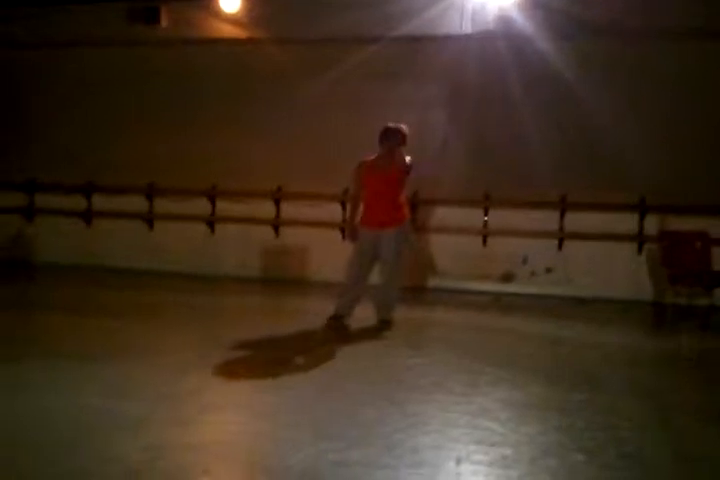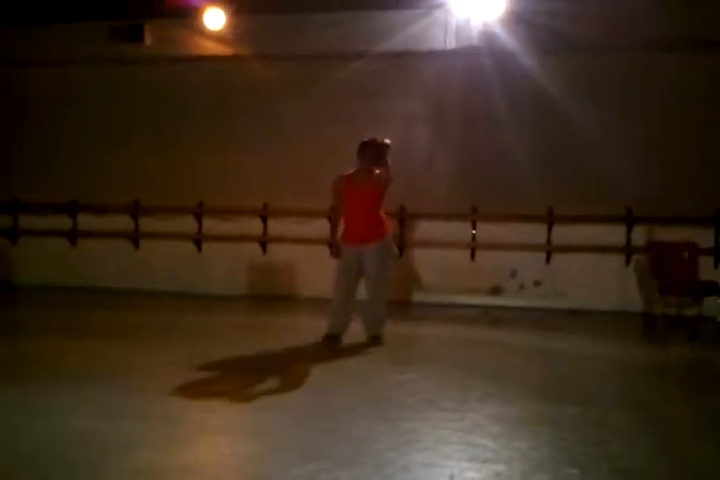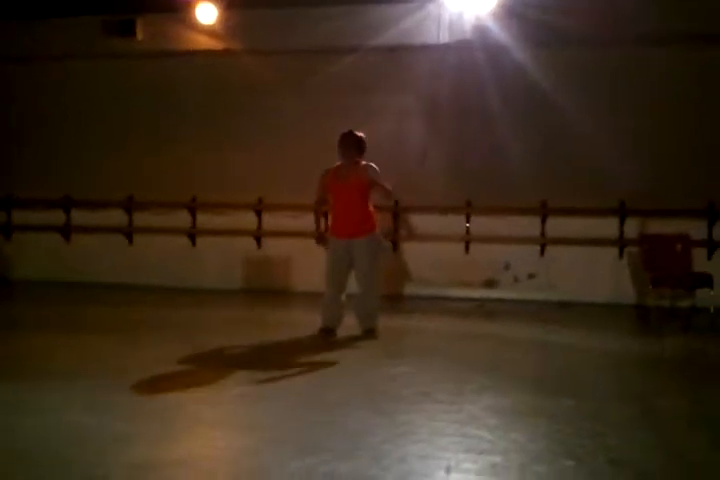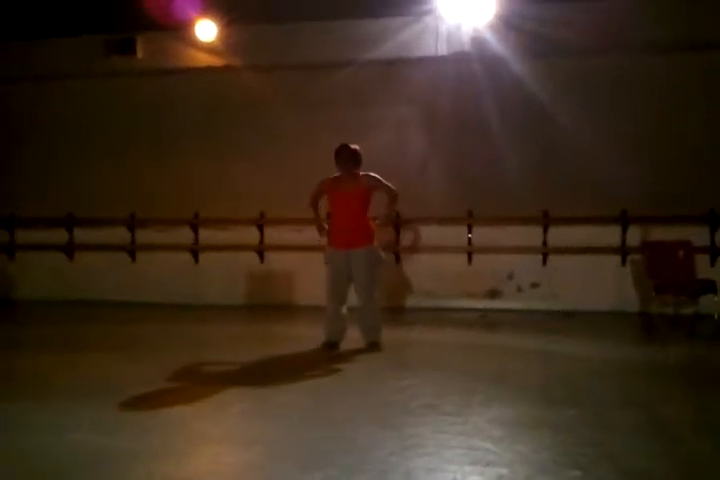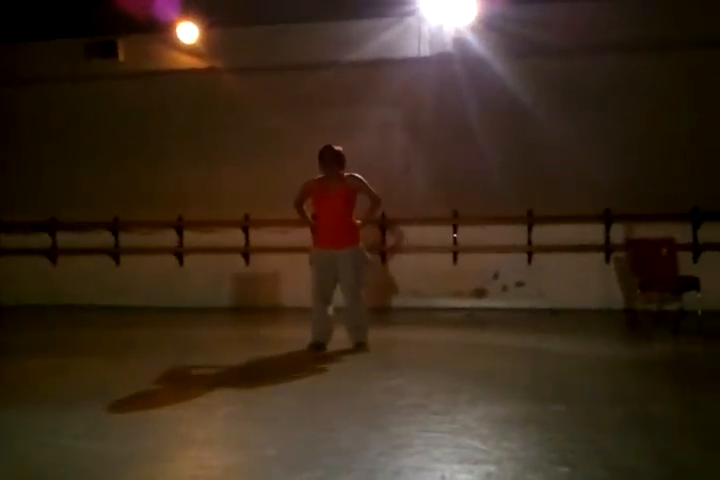
dt=0.3s
person 1, frame 1
left shoulder: (403, 165)
right shoulder: (364, 167)
left elbow: (402, 163)
right elbow: (356, 196)
left wrist: (399, 140)
right wrist: (351, 224)
left hip: (394, 227)
right hip: (368, 226)
left knee: (390, 274)
right knee: (356, 272)
left ankle: (384, 316)
right ankle: (339, 315)
person 1, frame 2
left shoulder: (379, 179)
right shoulder: (342, 181)
left elbow: (388, 177)
right elbow: (335, 211)
left wrist: (384, 153)
right wrist: (334, 239)
left hip: (376, 242)
right hip: (349, 243)
left knee: (376, 290)
right knee: (342, 290)
left ankle: (375, 331)
right ankle: (334, 331)
person 1, frame 3
left shoulder: (368, 170)
right shoulder: (329, 175)
left elbow: (388, 194)
right elbow: (320, 203)
left wrist: (376, 183)
right wrist: (318, 228)
left hip: (365, 235)
right hip: (337, 236)
left knee: (368, 283)
right knee: (334, 283)
left ankle: (368, 325)
right ankle: (329, 324)
person 1, frame 4
left shoulder: (367, 181)
right shoulder: (328, 184)
left elbow: (393, 193)
right elbow: (313, 200)
left wrist: (385, 219)
right wrist: (319, 222)
left hip: (364, 246)
right hip: (336, 248)
left knee: (368, 294)
right knee: (334, 296)
left ankle: (372, 338)
right ankle: (333, 337)
person 1, frame 5
left shoulder: (352, 181)
right shoulder: (312, 185)
left elbow: (375, 200)
right elbow: (298, 203)
left wrist: (361, 221)
right wrist: (310, 222)
left hip: (349, 248)
right hip: (321, 249)
left knee: (353, 295)
right knee: (320, 296)
left ankle: (359, 338)
right ankle: (320, 338)
